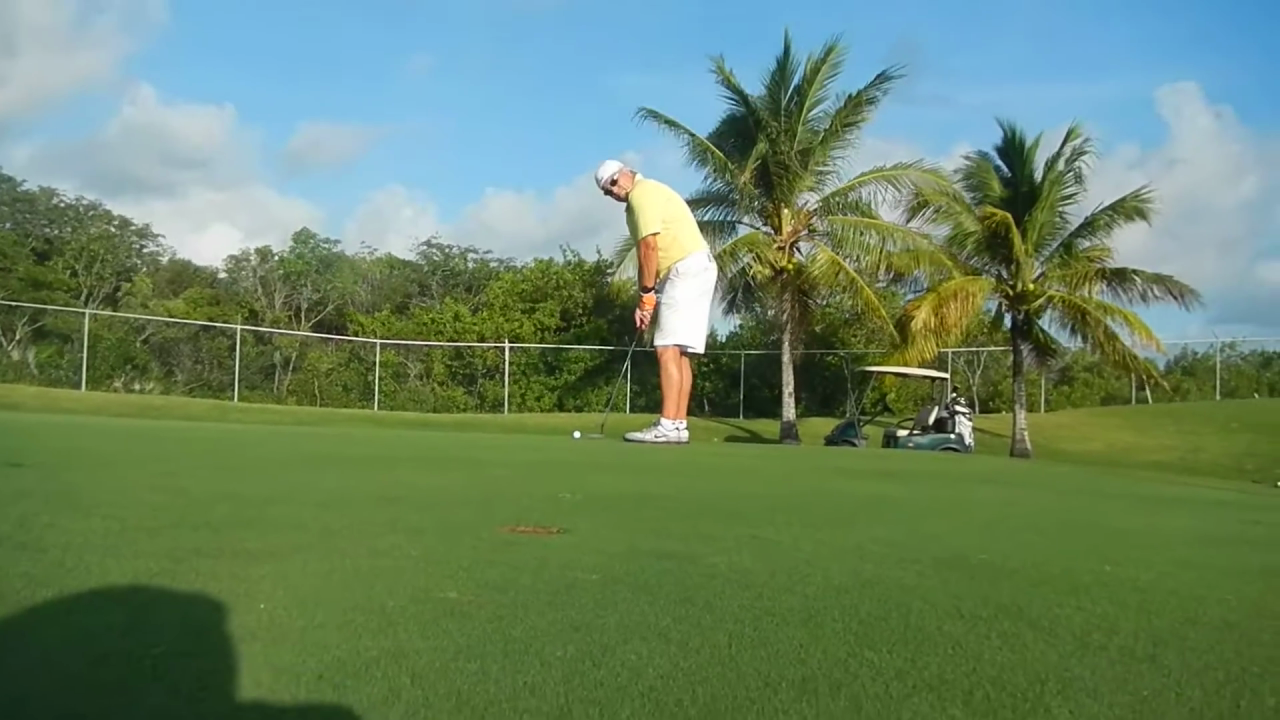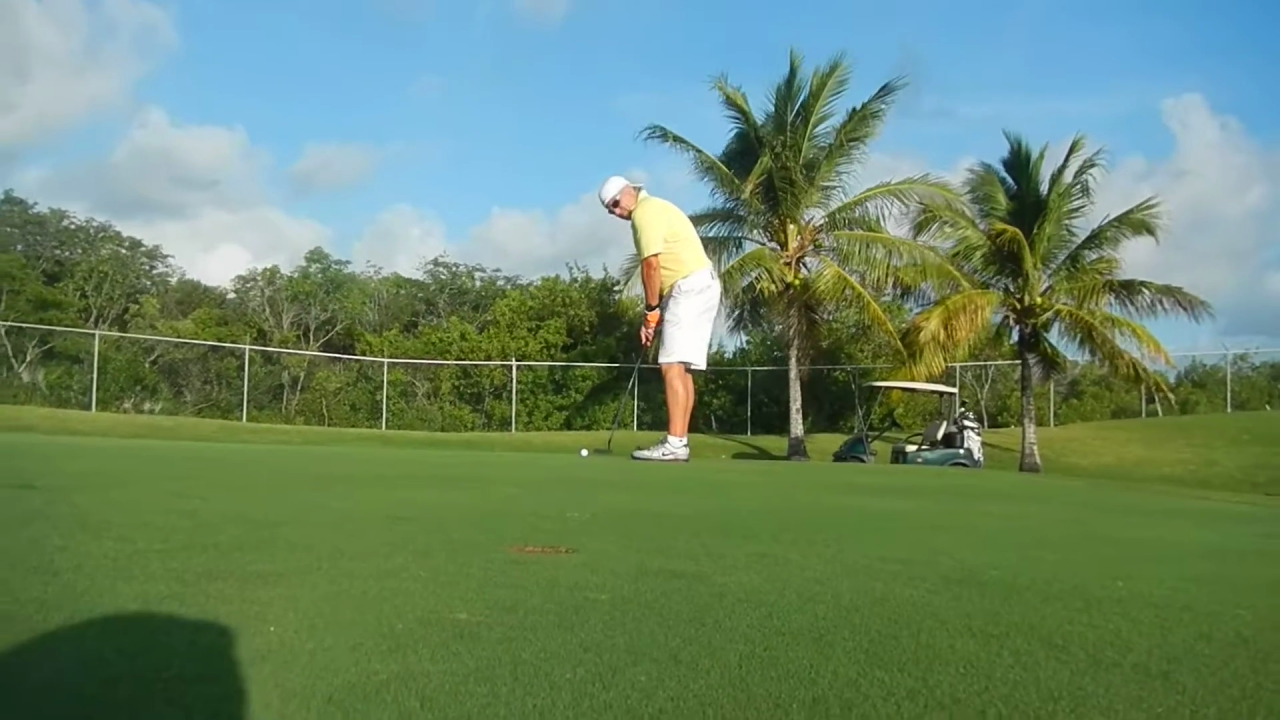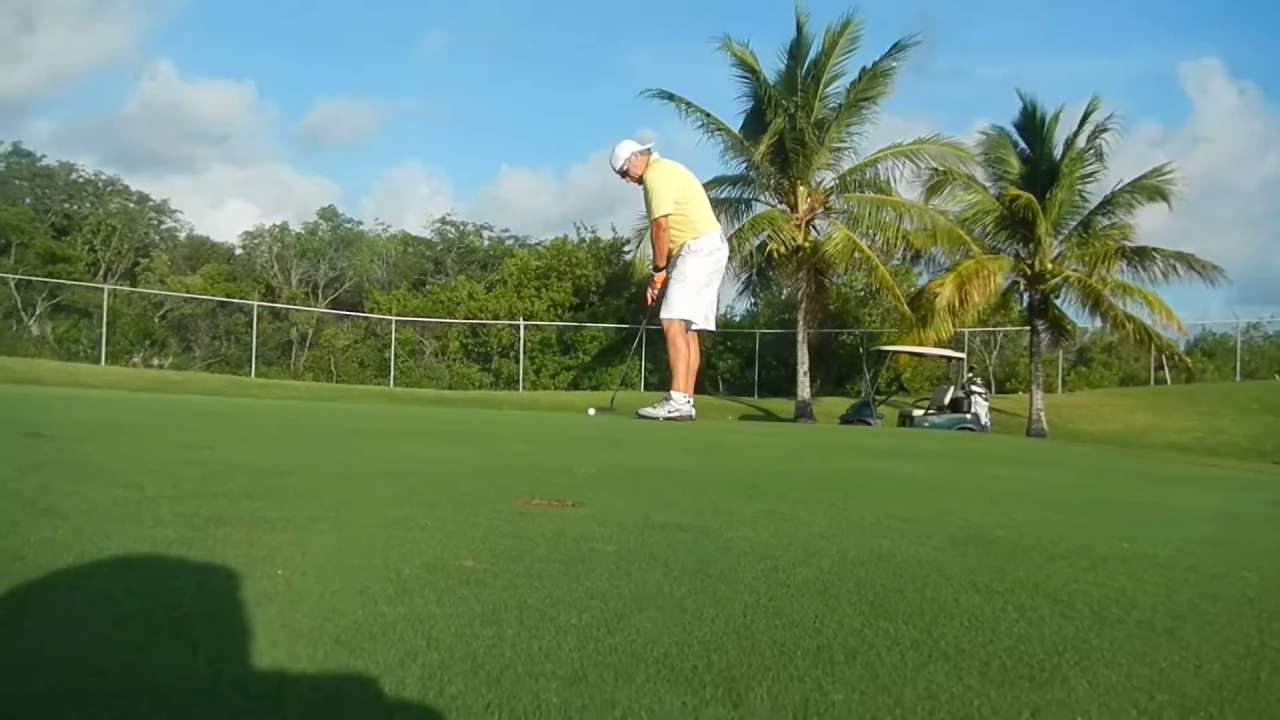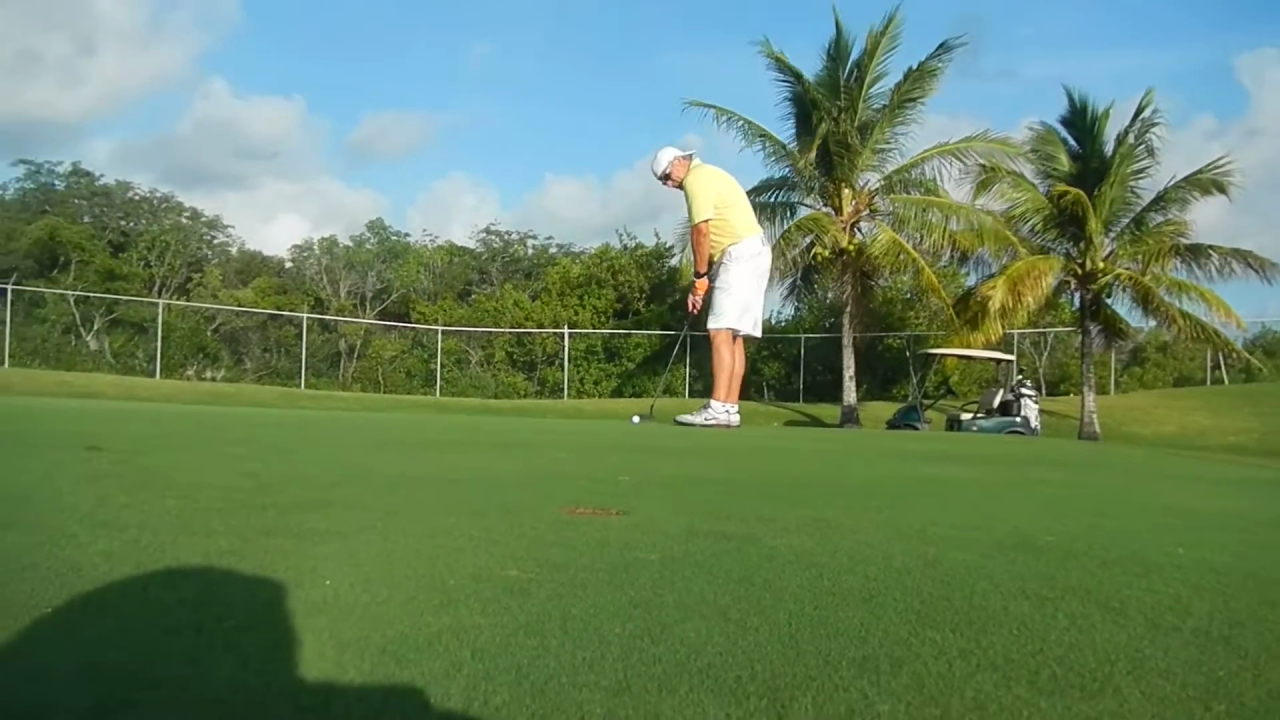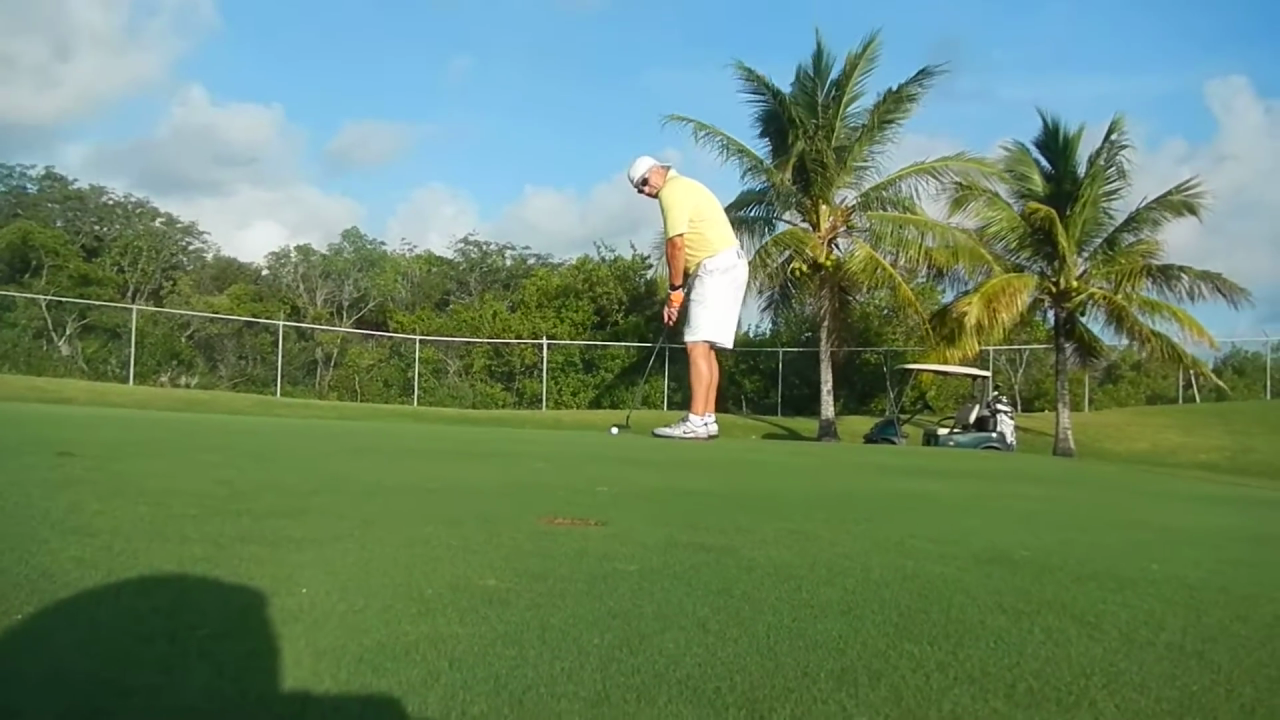
dt=0.3s
person 1, frame 1
left shoulder: (642, 192)
right shoulder: (633, 208)
left elbow: (650, 246)
right elbow: (645, 255)
left wrist: (647, 293)
right wrist: (644, 299)
left hip: (688, 269)
right hip: (684, 272)
left knee: (668, 347)
right knee: (678, 350)
left ankle: (668, 426)
right ankle: (678, 425)
person 1, frame 2
left shoulder: (645, 211)
right shoulder: (649, 212)
left elbow: (651, 266)
right elbow: (657, 268)
left wrist: (651, 311)
right wrist: (653, 313)
left hip: (691, 287)
right hip: (694, 288)
left knee: (672, 365)
right knee: (680, 366)
left ankle: (674, 443)
right ankle: (679, 441)
person 1, frame 3
left shoulder: (657, 172)
right shoulder: (661, 173)
left elbow: (661, 227)
right elbow: (668, 229)
left wrist: (657, 271)
right wrist: (661, 273)
left hip: (700, 248)
right hip: (702, 249)
left knee: (673, 321)
right knee: (686, 327)
left ankle: (678, 399)
right ankle: (685, 401)
person 1, frame 4
left shoulder: (696, 177)
right shoulder: (704, 177)
left elbow: (701, 232)
right elbow: (711, 233)
left wrist: (699, 278)
right wrist: (702, 280)
left hip: (741, 254)
right hip: (746, 254)
left knee: (721, 331)
right knee: (733, 333)
left ankle: (718, 408)
right ankle: (730, 408)
person 1, frame 5
left shoulder: (672, 190)
right shoulder: (682, 189)
left elbow: (676, 246)
right elbow: (687, 247)
left wrist: (674, 291)
right wrist: (678, 292)
left hip: (717, 267)
right hip: (725, 266)
left knee: (698, 344)
right knee: (706, 345)
left ankle: (696, 421)
right ankle: (707, 418)
